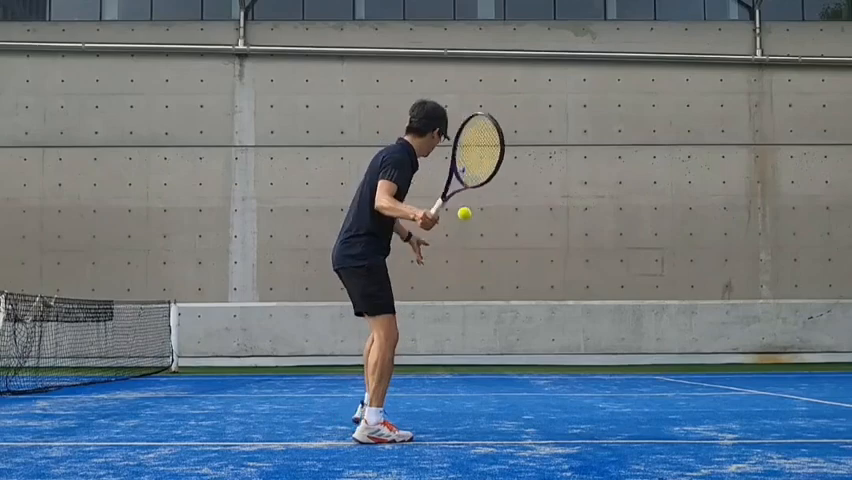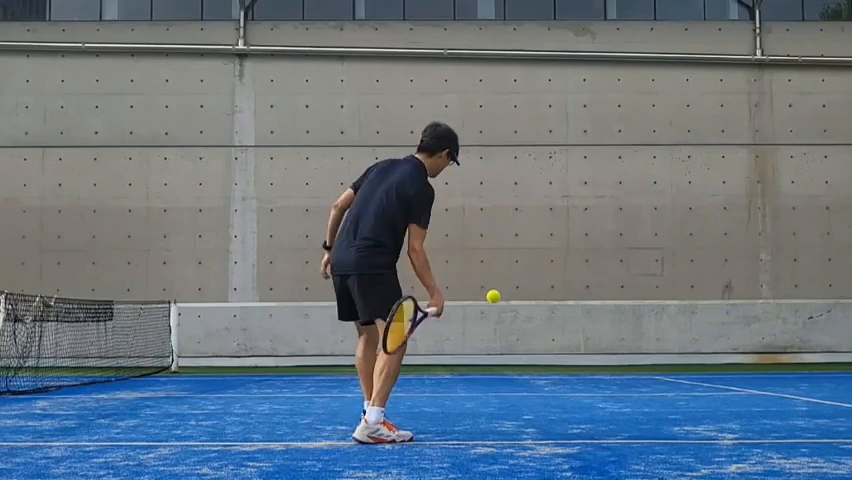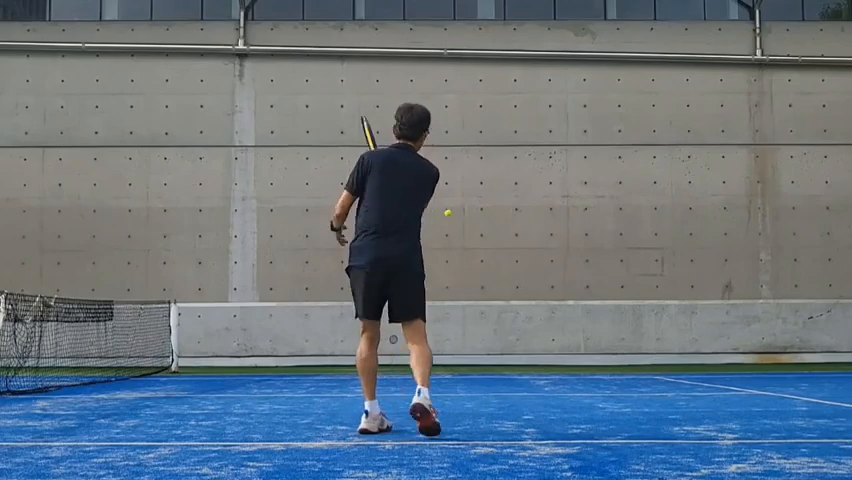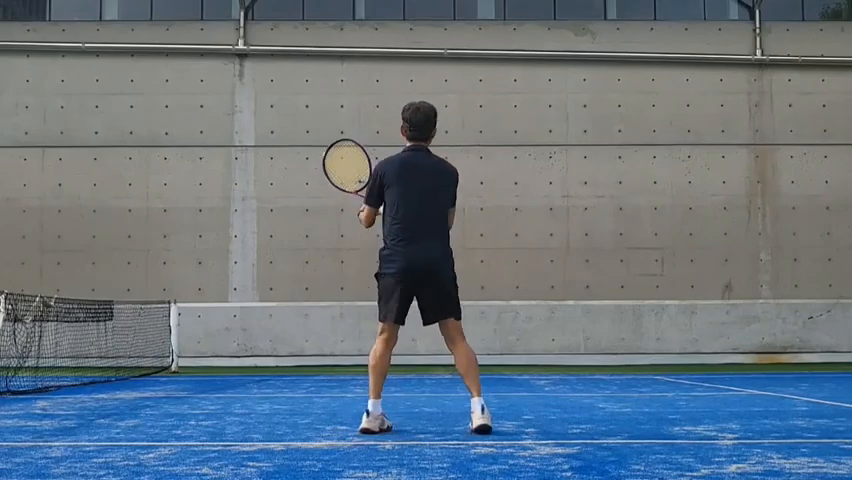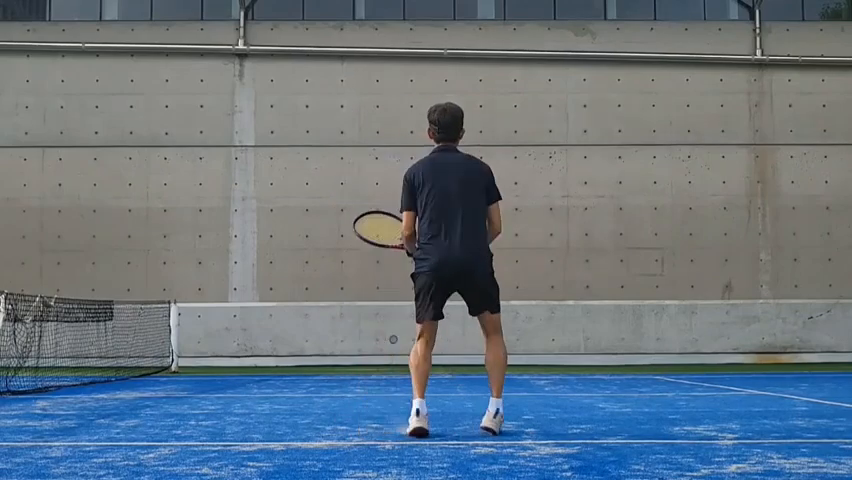
dt=0.3s
person 1, frame 1
left shoulder: (397, 155)
right shoulder: (397, 157)
right elbow: (382, 201)
left wrist: (408, 235)
right wrist: (414, 215)
left hip: (353, 254)
right hip: (361, 256)
left knee: (378, 333)
right knee: (387, 335)
left ankle: (367, 409)
right ankle: (372, 423)
person 1, frame 2
left shoulder: (384, 167)
right shoulder: (422, 188)
left elbow: (338, 206)
right elbow: (416, 250)
left wrist: (330, 249)
right wrist: (434, 291)
left hip: (343, 263)
right hip: (371, 266)
left knee: (368, 336)
left ankle: (370, 412)
right ankle: (373, 422)
person 1, frame 3
left shoulder: (369, 160)
right shoulder: (429, 172)
left elbow: (342, 209)
left wrist: (337, 227)
left hip: (365, 259)
right hip: (406, 262)
left knee: (368, 335)
right knee: (417, 337)
left ankle: (371, 413)
right ankle: (423, 396)
person 1, frame 4
left shoulder: (385, 167)
right shoulder: (449, 172)
left elbow: (367, 220)
left wrist: (365, 209)
left hip: (396, 265)
right hip: (438, 265)
left knee: (385, 337)
right knee: (456, 339)
left ankle: (373, 412)
right ankle: (479, 408)
person 1, frame 5
left shoulder: (415, 172)
right shoulder: (480, 168)
left elbow: (407, 231)
right elbow: (495, 226)
left wrist: (418, 251)
left hip: (432, 264)
right hip: (476, 262)
left knee: (424, 339)
right knee: (494, 333)
left ankle: (418, 411)
right ankle: (495, 409)
